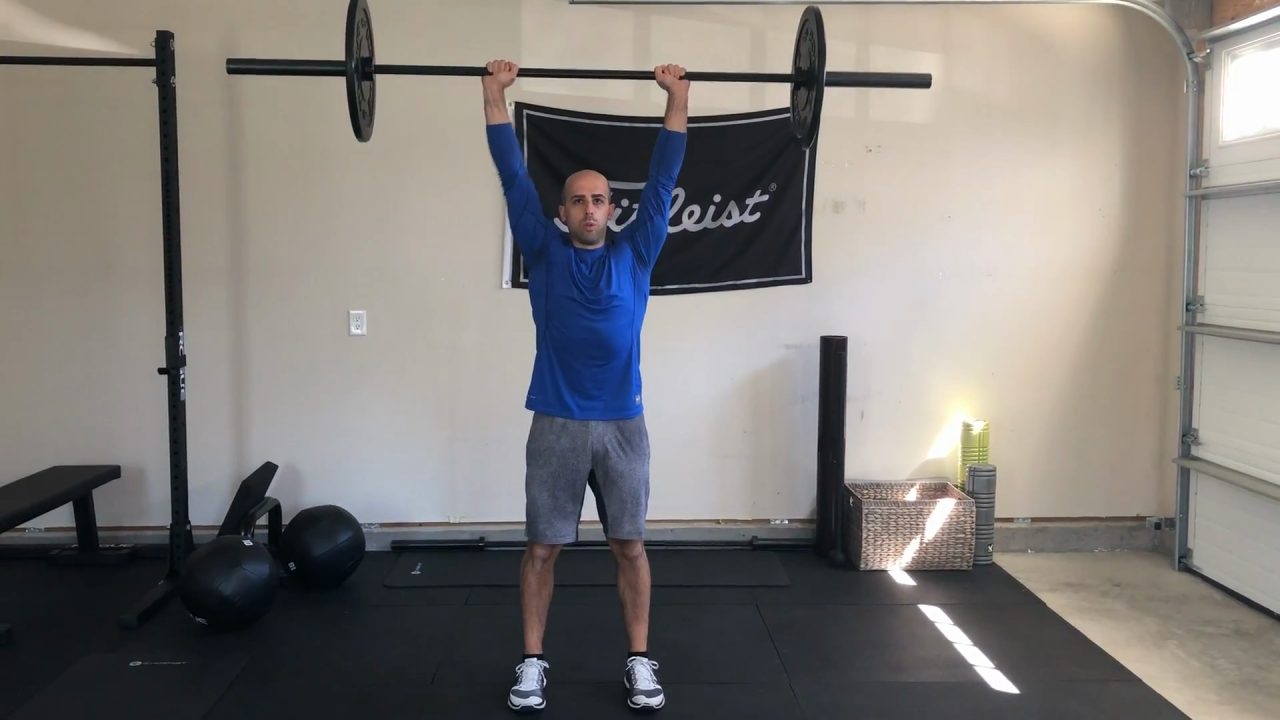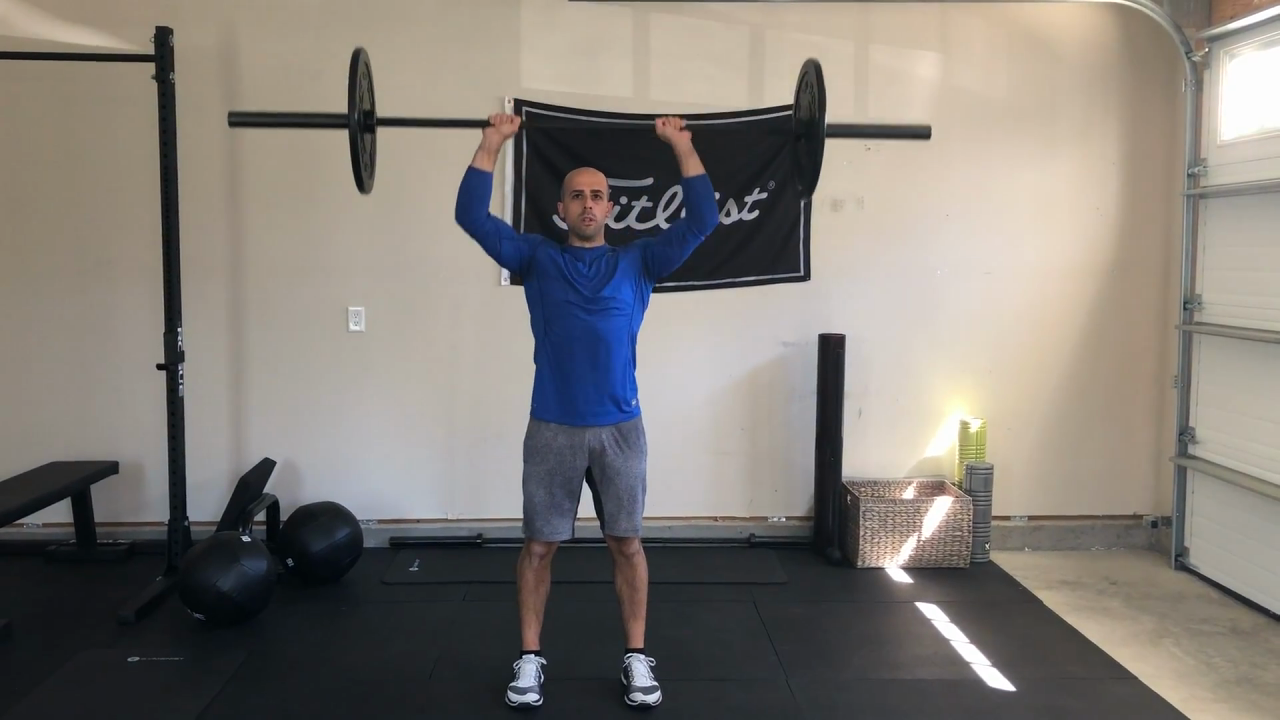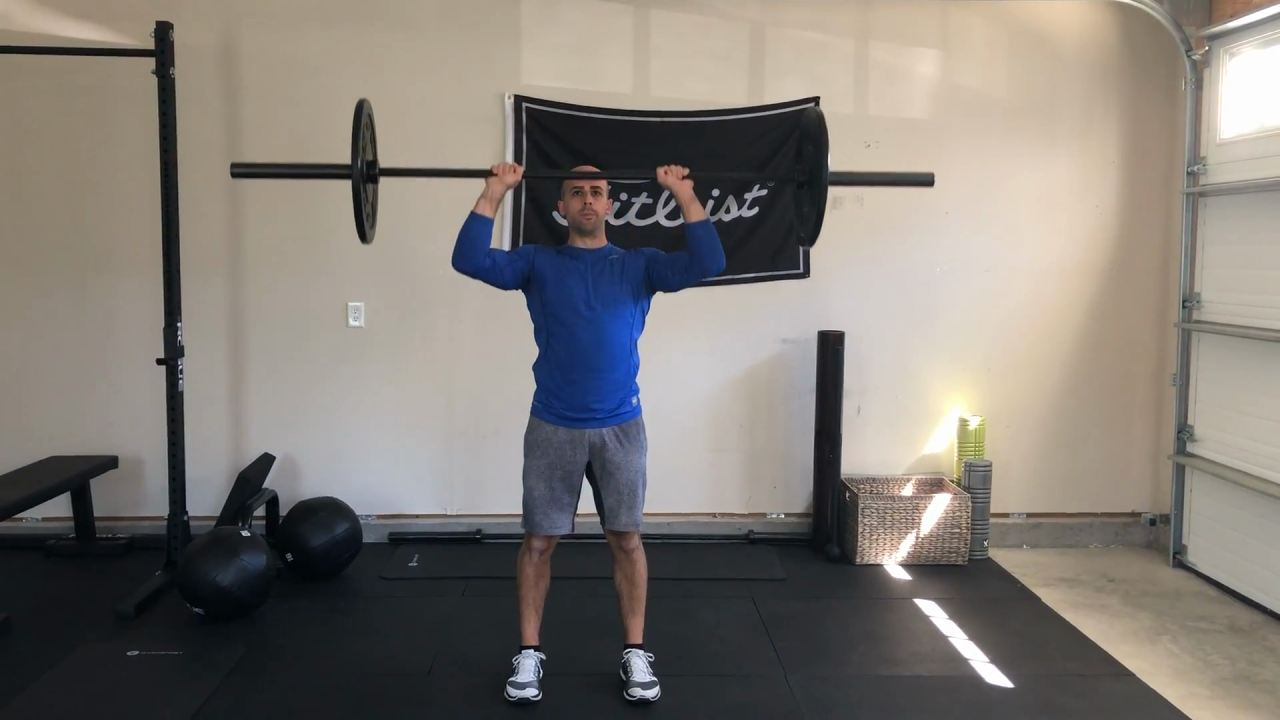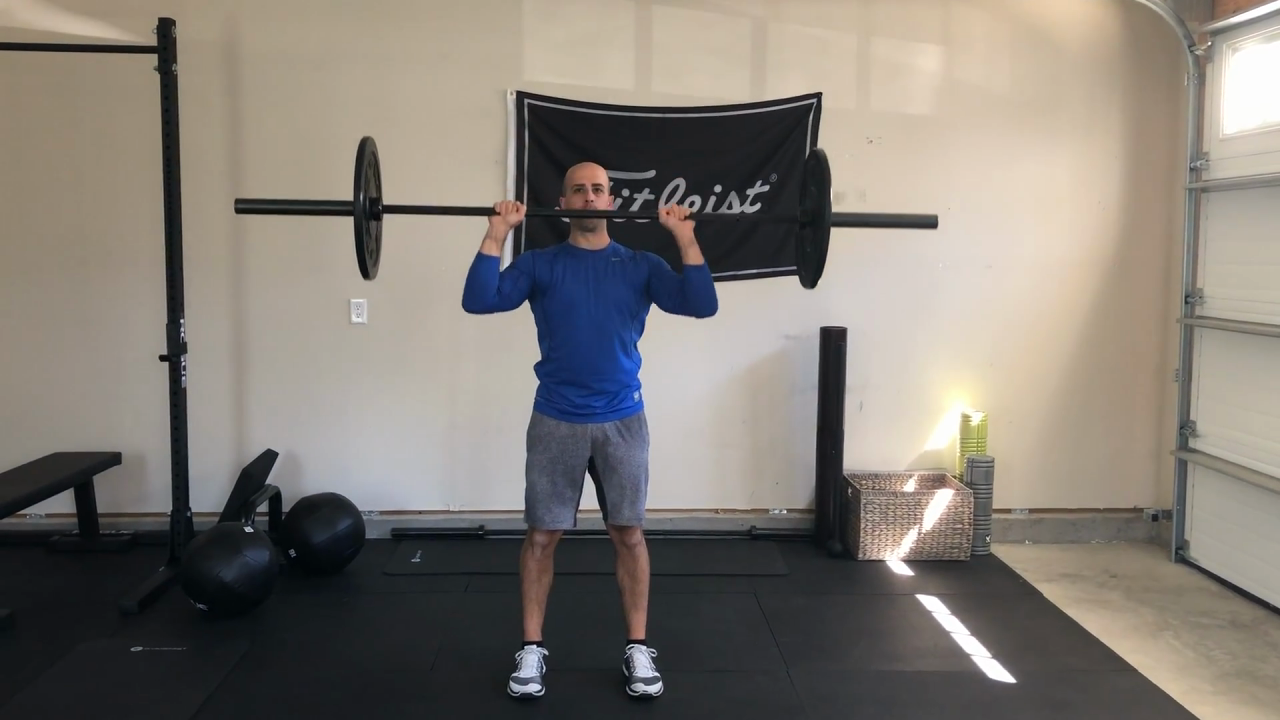
dt=0.4s
person 1, frame 1
left shoulder: (635, 254)
right shoulder: (542, 251)
left elbow: (662, 177)
right elbow: (512, 173)
left wrist: (677, 96)
right wrist: (494, 92)
left hip: (623, 427)
right hip: (556, 428)
left knee: (630, 547)
right knee: (541, 549)
left ankle: (639, 662)
right ankle: (532, 661)
person 1, frame 2
left shoulder: (638, 262)
right shoulder: (537, 258)
left elbow: (701, 219)
right elbow: (472, 215)
left wrist: (681, 144)
right wrist: (492, 141)
left hip: (620, 428)
right hip: (552, 430)
left knee: (626, 544)
right knee: (538, 546)
left ankle: (636, 657)
right ankle: (530, 658)
person 1, frame 3
left shoulder: (639, 265)
right shoulder: (537, 263)
left elbow: (707, 262)
right elbow: (469, 260)
left wrist: (684, 196)
right wrist: (493, 192)
left hip: (621, 426)
right hip: (552, 427)
left knee: (626, 539)
right knee: (538, 541)
left ankle: (635, 654)
right ankle: (528, 654)
person 1, frame 4
left shoulder: (641, 265)
right shoulder: (539, 264)
left elbow: (702, 304)
right elbow: (478, 300)
left wrist: (684, 236)
right wrist: (495, 233)
left hip: (622, 420)
right hip: (554, 421)
left knee: (628, 534)
right knee: (541, 536)
left ankle: (637, 649)
right ankle: (531, 649)
